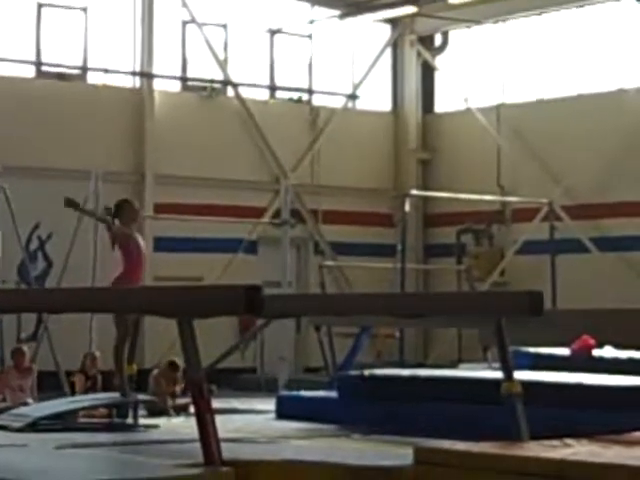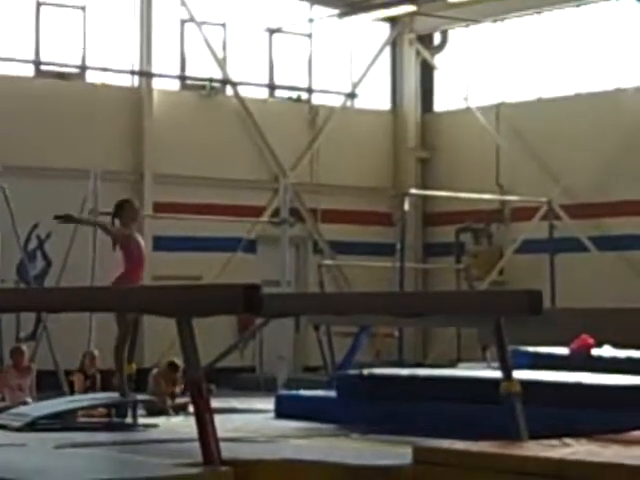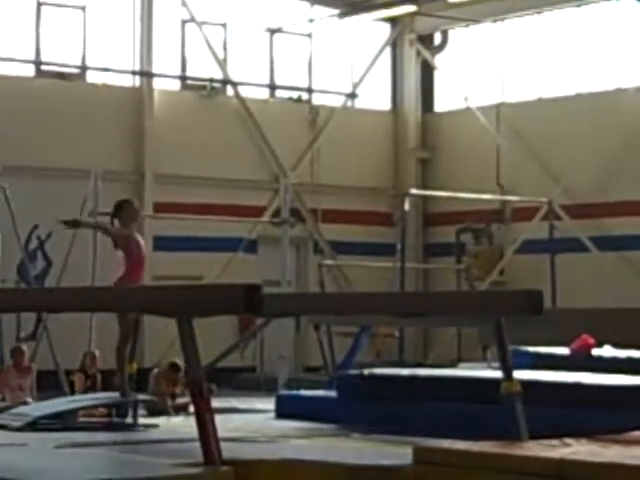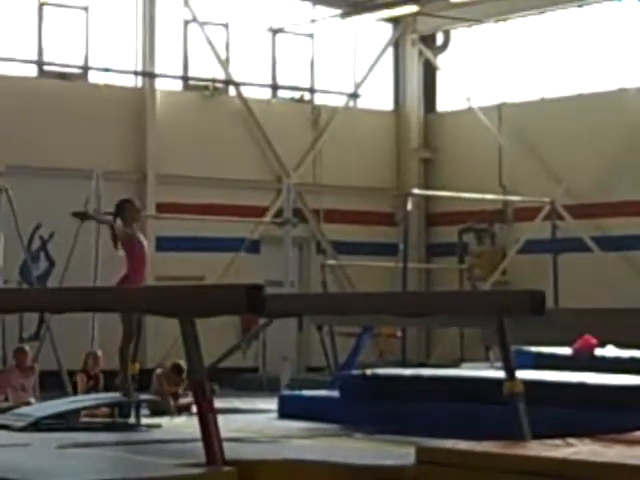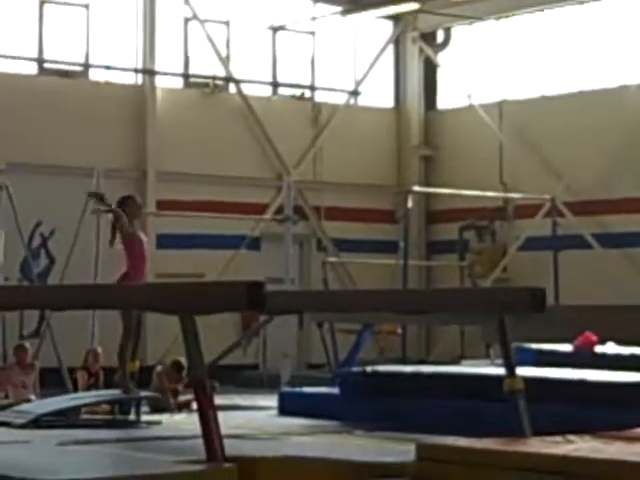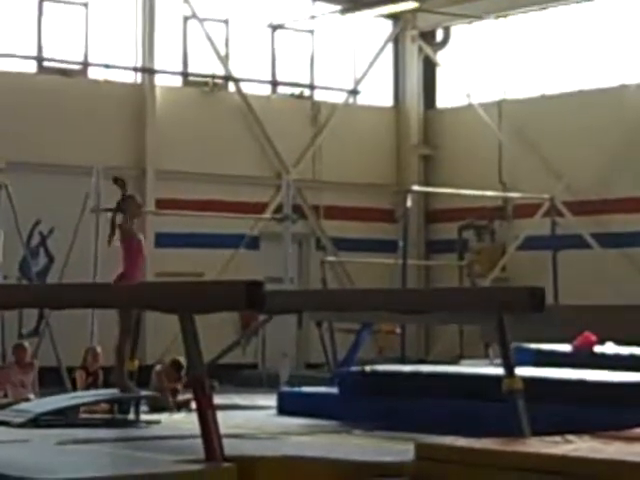
dt=0.1s
person 1, frame 1
left shoulder: (132, 231)
right shoulder: (122, 232)
left elbow: (129, 220)
right elbow: (110, 223)
left hip: (132, 287)
right hip: (124, 287)
left knee: (131, 333)
right knee: (123, 334)
left ankle: (123, 378)
right ankle: (121, 380)
person 1, frame 2
left shoulder: (133, 232)
right shoulder: (124, 233)
right elbow: (102, 225)
right wrist: (78, 219)
left hip: (134, 287)
right hip: (124, 288)
left knee: (131, 334)
right knee: (124, 334)
left ankle: (122, 377)
right ankle: (121, 379)
person 1, frame 3
left shoulder: (132, 232)
right shoulder: (123, 234)
right elbow: (104, 227)
right wrist: (83, 223)
left hip: (134, 288)
right hip: (125, 288)
left knee: (131, 334)
right knee: (126, 334)
left ankle: (123, 376)
right ankle: (122, 378)
person 1, frame 4
left shoulder: (135, 232)
right shoulder: (125, 233)
right elbow: (113, 224)
right wrist: (93, 217)
left hip: (136, 287)
right hip: (128, 287)
left knee: (134, 333)
right knee: (129, 334)
left ankle: (126, 378)
right ankle: (125, 380)
person 1, frame 5
left shoulder: (134, 229)
right shoulder: (126, 229)
right elbow: (119, 217)
right wrist: (107, 204)
left hip: (136, 285)
right hip: (128, 285)
left knee: (133, 331)
right knee: (129, 331)
left ankle: (124, 374)
right ankle: (124, 376)
person 1, frame 6
left shoulder: (132, 228)
right shoulder: (127, 228)
left elbow: (130, 213)
right elbow: (128, 213)
right wrist: (126, 197)
left hip: (132, 283)
right hip: (127, 283)
left knee: (128, 331)
right knee: (126, 331)
left ankle: (121, 376)
right ankle: (121, 378)
